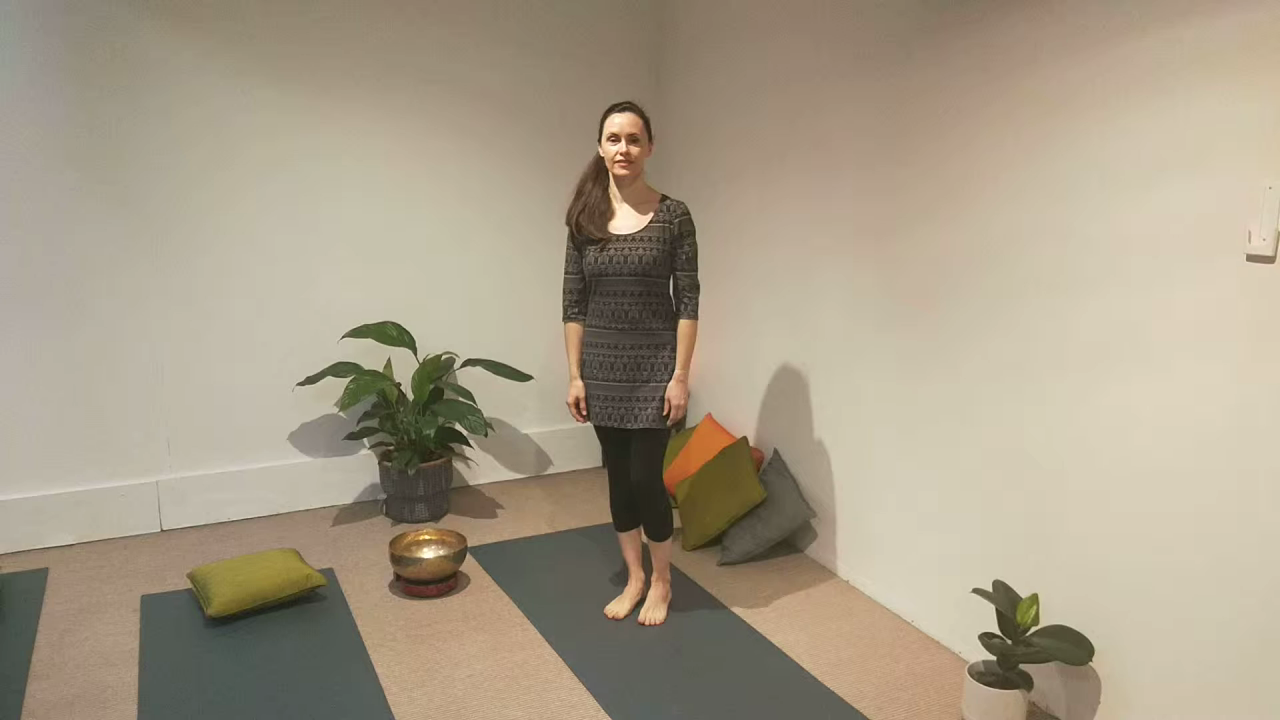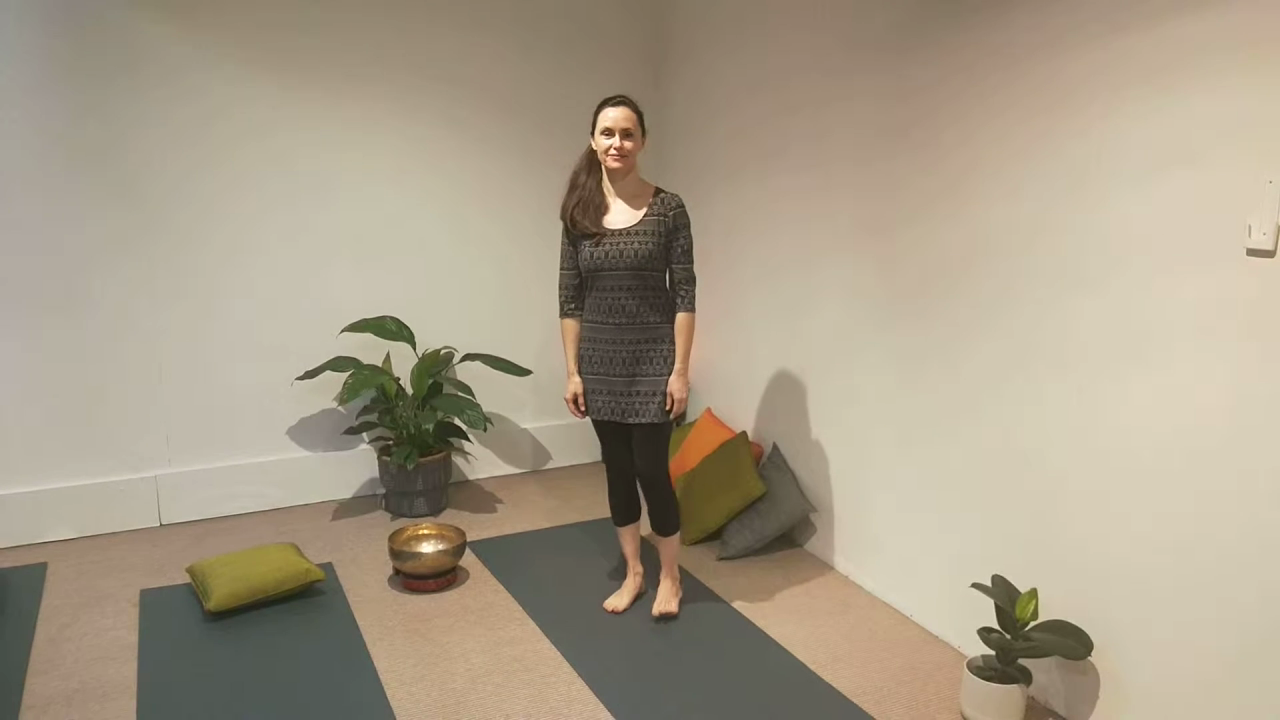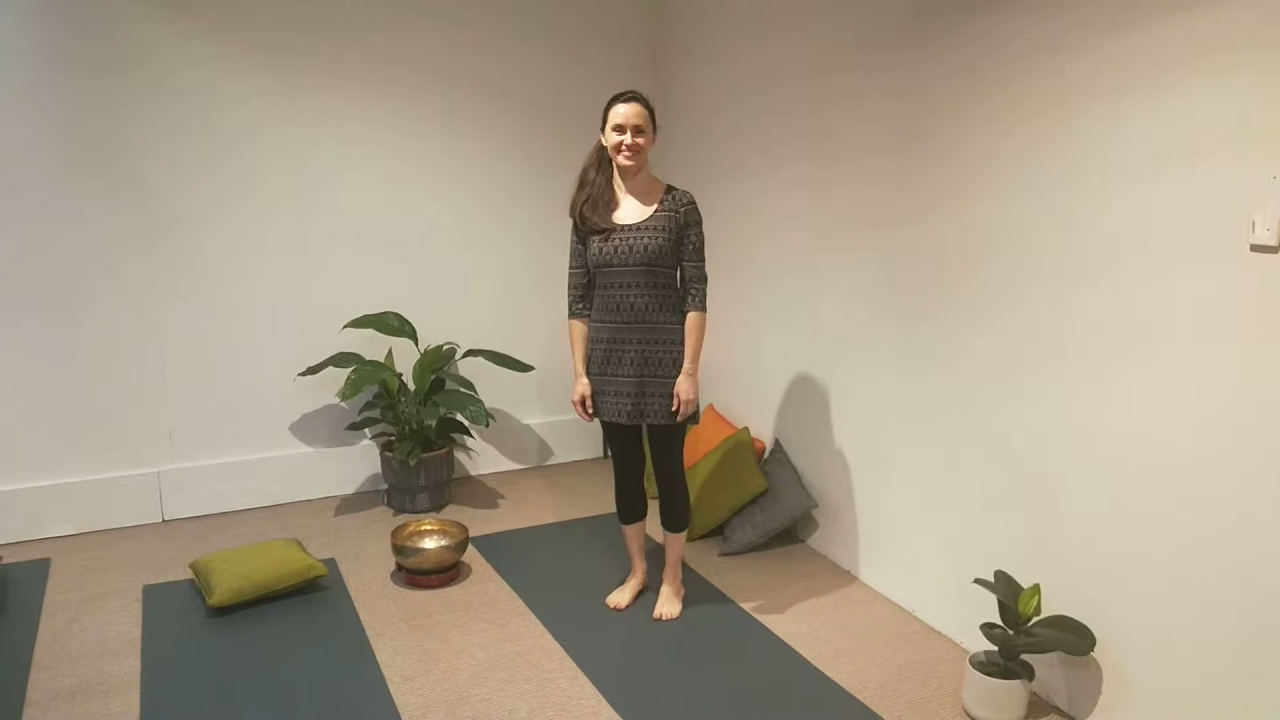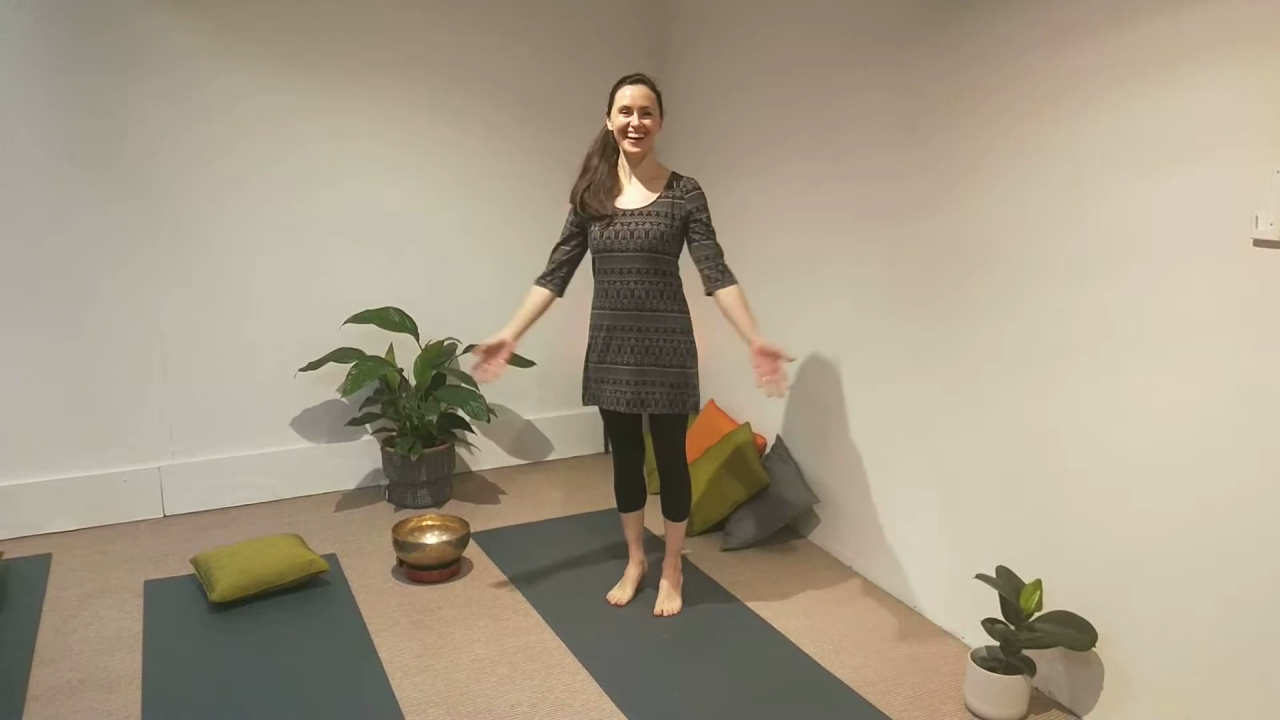
dt=0.7s
person 1, frame 1
left shoulder: (673, 215)
right shoulder: (585, 216)
left elbow: (688, 301)
right elbow: (573, 302)
left wrist: (680, 375)
right wrist: (574, 374)
left hip: (653, 365)
right hip: (602, 365)
left knee: (646, 476)
right knee: (618, 475)
left ankle: (661, 582)
right ankle: (634, 578)
person 1, frame 2
left shoulder: (668, 208)
right shoulder: (580, 211)
left elbow: (684, 294)
right elbow: (570, 298)
left wrist: (681, 369)
right wrist: (573, 371)
left hip: (653, 358)
right hip: (600, 360)
left knee: (651, 470)
right knee: (617, 469)
left ankle: (670, 576)
right ankle: (633, 572)
person 1, frame 3
left shoulder: (679, 206)
right shoulder: (589, 209)
left elbow: (695, 295)
right elbow: (578, 299)
left wrist: (690, 369)
right wrist: (580, 373)
left hip: (663, 358)
right hip: (609, 360)
left knee: (668, 468)
right knee: (625, 469)
left ankle: (672, 578)
right ankle: (636, 570)
person 1, frame 4
left shoulder: (684, 192)
right shoulder: (591, 193)
left elbow: (716, 272)
right elbow: (555, 273)
left wrist: (754, 339)
right wrist: (510, 334)
left hip: (665, 344)
right hip: (610, 344)
left knee: (670, 458)
right knee: (625, 456)
left ankle: (672, 571)
right ankle: (635, 561)
